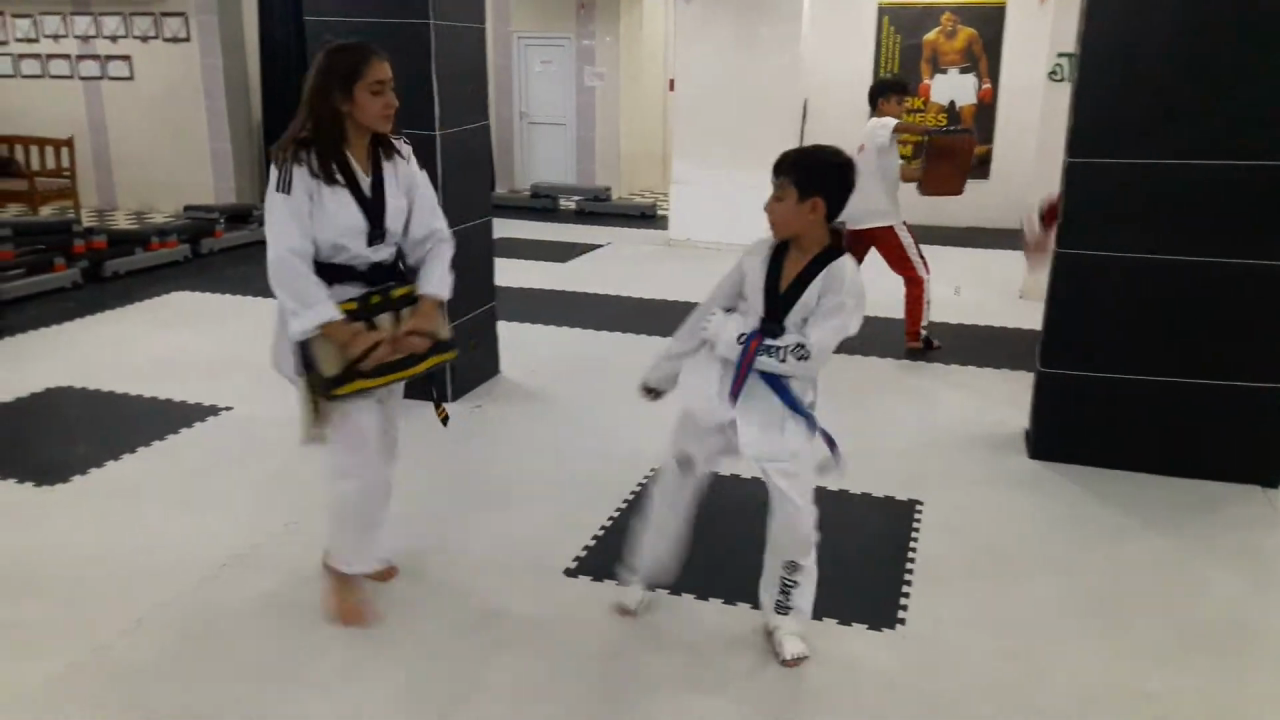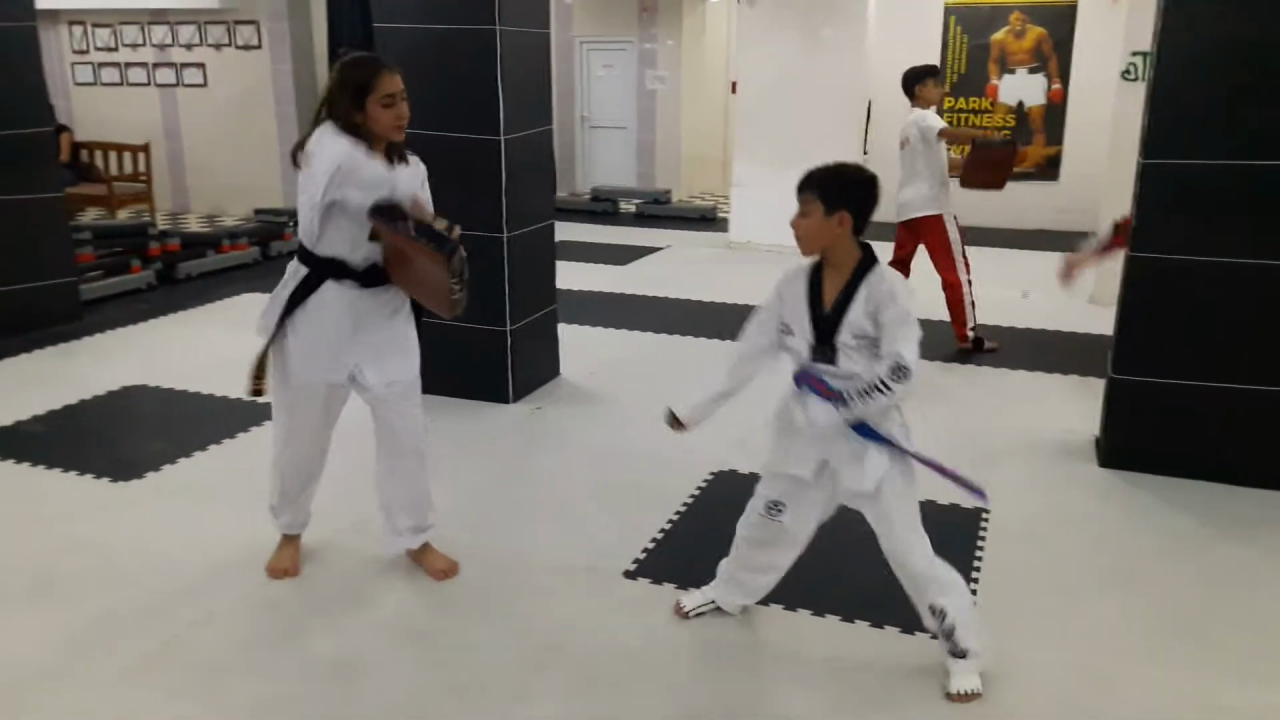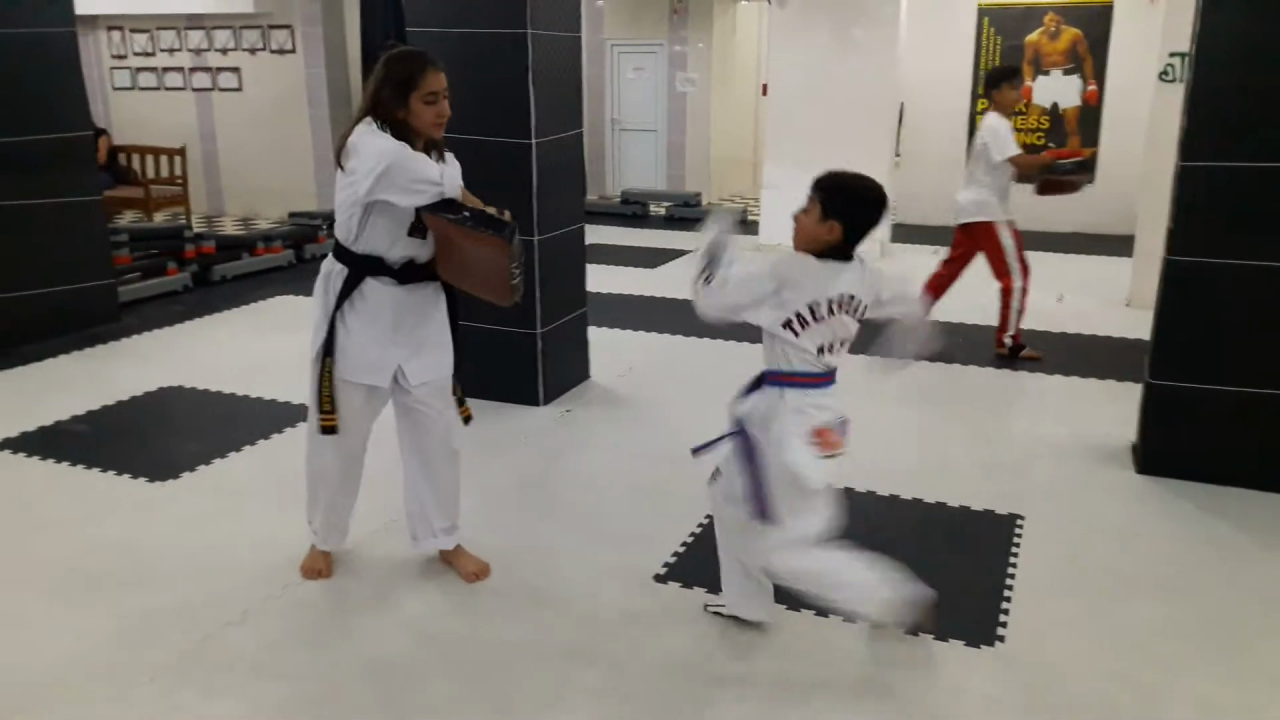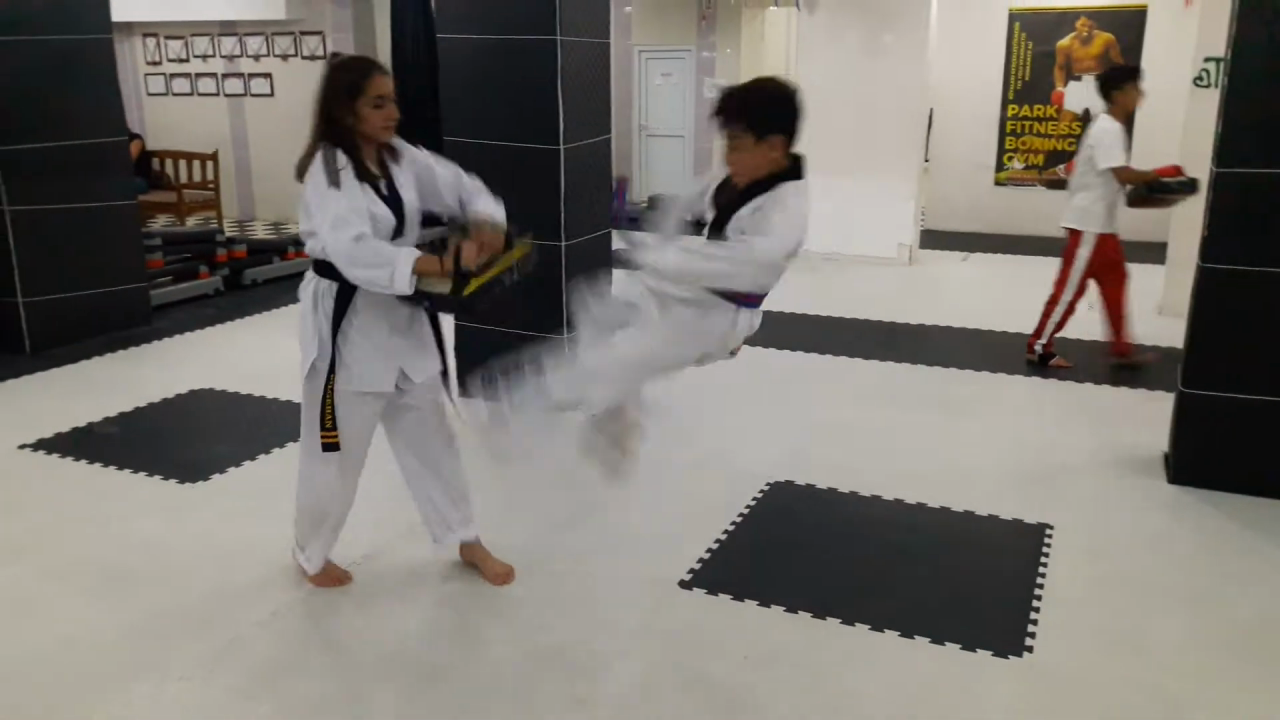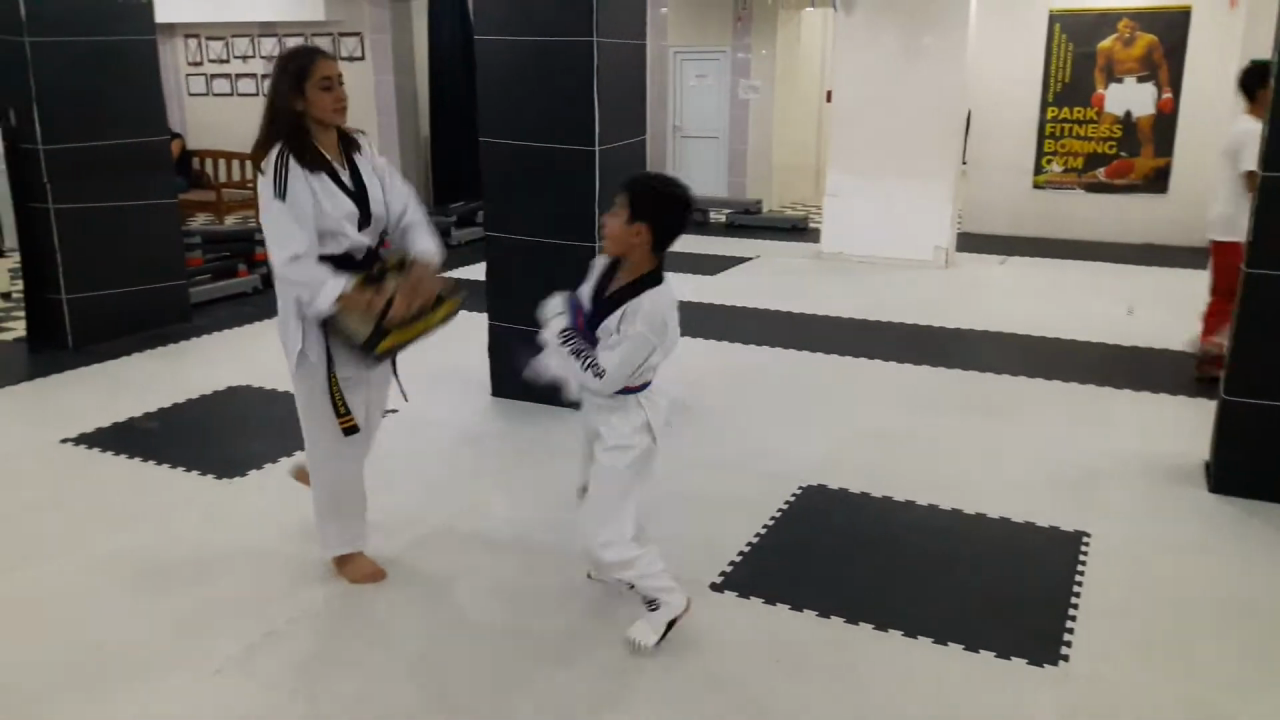
dt=0.4s
person 1, frame 1
left shoulder: (399, 159)
right shoulder: (298, 166)
left elbow: (432, 237)
right elbow: (287, 261)
left wrist: (429, 308)
right wrist: (337, 328)
right hip: (326, 320)
left knee: (377, 442)
right knee: (356, 447)
left ankle: (350, 550)
right ankle: (345, 567)
person 1, frame 2
left shoulder: (409, 167)
right shoulder: (324, 147)
right elbow: (347, 166)
right wrist: (410, 204)
left hip: (383, 310)
right hip: (318, 310)
left knee: (406, 428)
right knee: (301, 429)
left ankle: (415, 537)
right ankle: (290, 531)
person 1, frame 3
left shoulder: (442, 160)
right shoulder: (367, 142)
right elbow: (394, 166)
right wrist: (458, 194)
left hip: (419, 306)
right hip: (359, 305)
left knee: (435, 431)
right knee: (339, 434)
left ankle: (443, 540)
right ankle: (324, 538)
person 1, frame 4
left shoulder: (401, 158)
right shoulder: (327, 170)
left elbow: (461, 187)
right elbow: (349, 248)
left wrist: (486, 224)
right wrist: (417, 265)
left hip: (402, 313)
right hip: (346, 318)
left knee: (430, 428)
right knee: (336, 441)
left ankle: (465, 539)
right ankle: (312, 553)
person 1, frame 5
left shoulder: (359, 150)
right shoulder: (283, 167)
left elbow: (404, 210)
right elbow: (291, 259)
left wrist: (423, 265)
right wrist: (343, 297)
left hip: (368, 294)
right hip: (318, 307)
left knee: (367, 408)
right knee: (335, 426)
left ankle: (316, 472)
right ankle: (344, 545)
person 2, frame 1
left shoulder: (841, 279)
right shoulder: (760, 254)
left elbow: (802, 357)
right elbow: (711, 311)
left wrist: (730, 338)
right wrist: (665, 367)
left hip: (784, 408)
right hip: (724, 384)
left knee: (793, 515)
right knee: (676, 483)
left ankle: (783, 615)
right ankle: (645, 575)
person 2, frame 2
left shoulder: (885, 289)
right shoulder: (796, 283)
left elbow: (900, 372)
right elbow: (755, 349)
left wrist: (833, 410)
right wrist: (702, 407)
left hip: (870, 434)
right hip: (809, 427)
left knee: (910, 553)
right knee: (771, 518)
left ankle: (962, 652)
right ankle: (729, 592)
person 2, frame 3
left shoulder: (788, 273)
right shoulder: (861, 278)
left elbow: (711, 303)
right elbow: (908, 306)
left wrist: (718, 253)
left hip: (785, 415)
right hip: (815, 410)
left knee: (783, 548)
right knee: (729, 495)
left ankle: (898, 601)
right ankle: (745, 601)
person 2, frame 4
left shoulder: (786, 210)
right shoulder: (742, 176)
left elbow: (731, 265)
right elbow: (699, 202)
left wrist: (655, 255)
right wrist: (660, 239)
left hip: (710, 318)
right hip: (684, 296)
left knee: (606, 368)
right knee: (596, 306)
right ankle: (612, 416)
person 2, frame 5
left shoulder: (655, 310)
right shoulder: (604, 268)
left elbow: (601, 378)
left wrist: (559, 329)
left hip: (623, 423)
right hip: (600, 409)
left knee: (603, 541)
right knee: (597, 498)
left ankle: (665, 602)
person 3, frame 1
left shoulder: (878, 136)
right shoulder: (881, 126)
left elbow: (902, 173)
right elbow: (907, 128)
right wrist: (934, 132)
left hip: (855, 216)
right hip: (882, 217)
right knee: (917, 273)
right ankle: (917, 335)
person 3, frame 2
left shoulder: (911, 123)
right shoulder: (924, 116)
left elbow: (940, 163)
right elbow: (951, 134)
left wrist: (962, 164)
right wrist: (982, 136)
left hip: (909, 206)
right hip: (931, 206)
left knee: (899, 267)
right knee: (955, 270)
right ankle: (967, 335)
person 3, frame 3
left shoulder: (992, 124)
right shoulder: (998, 126)
left elbow: (1012, 168)
right elbow: (1021, 163)
left wrist: (1049, 161)
right wrist: (1061, 154)
left hip: (973, 210)
right hip: (988, 212)
left knee: (951, 268)
right knee: (1015, 275)
right ankle: (1008, 340)
person 3, frame 4
left shoulder: (1108, 126)
right shoulder: (1109, 129)
right elbow: (1123, 175)
left wrist: (1147, 180)
right wrist: (1160, 174)
left hip: (1101, 223)
right hip: (1089, 223)
left knee: (1114, 282)
right knee: (1070, 286)
left ankle: (1121, 347)
right ankle: (1039, 346)
person 3, frame 5
left shoulder: (1240, 128)
right shoulder: (1254, 132)
right elbow: (1256, 183)
left hip: (1226, 227)
right hip: (1240, 230)
left knee: (1224, 295)
right knee: (1240, 297)
left ankle: (1210, 360)
right ankle: (1214, 344)
